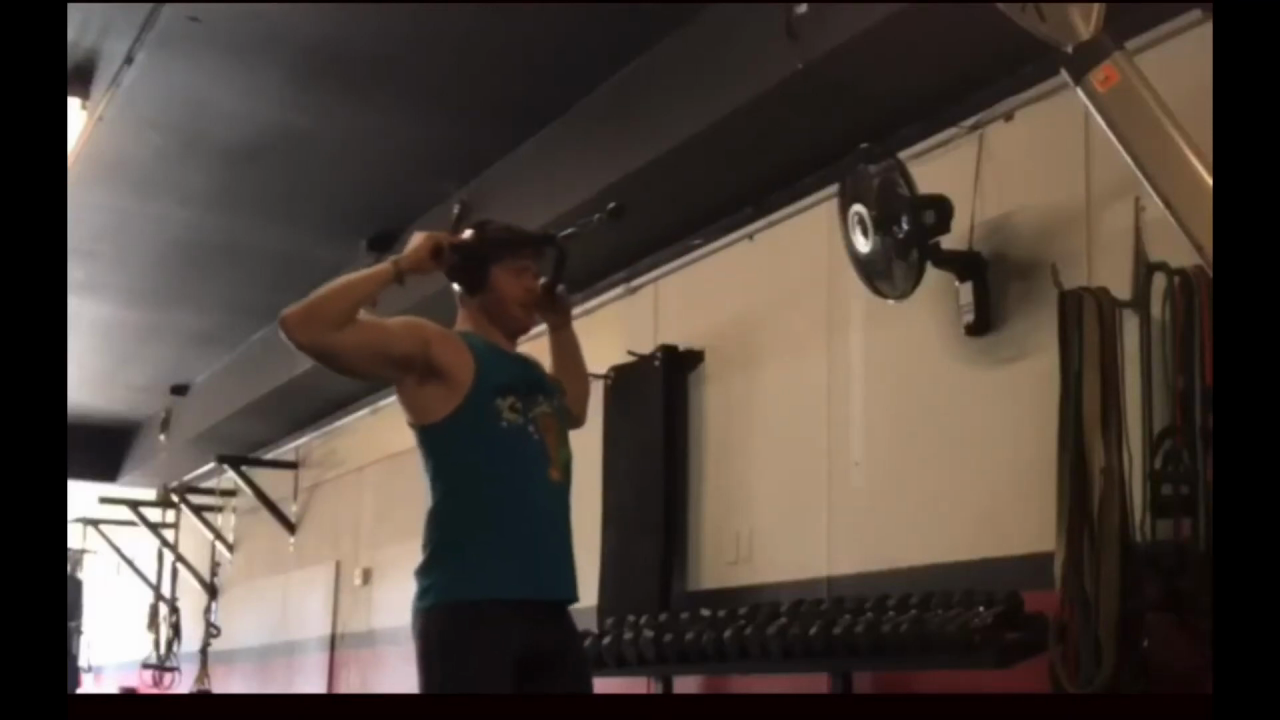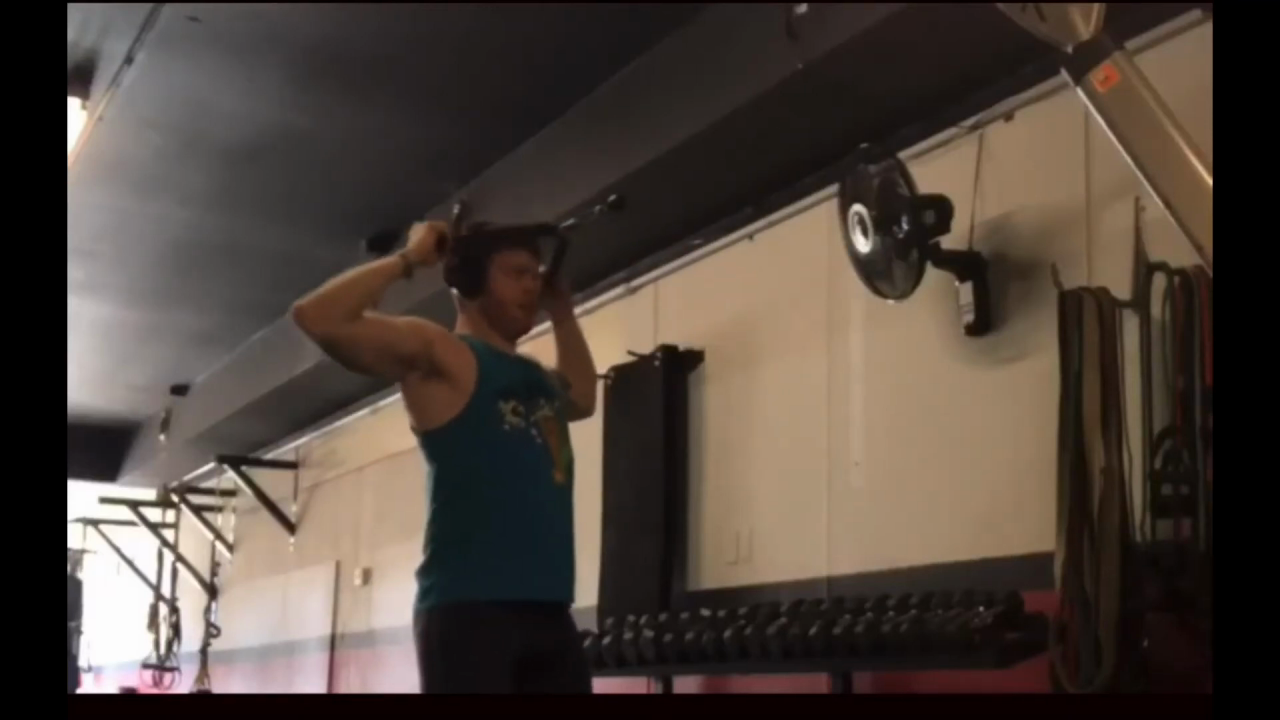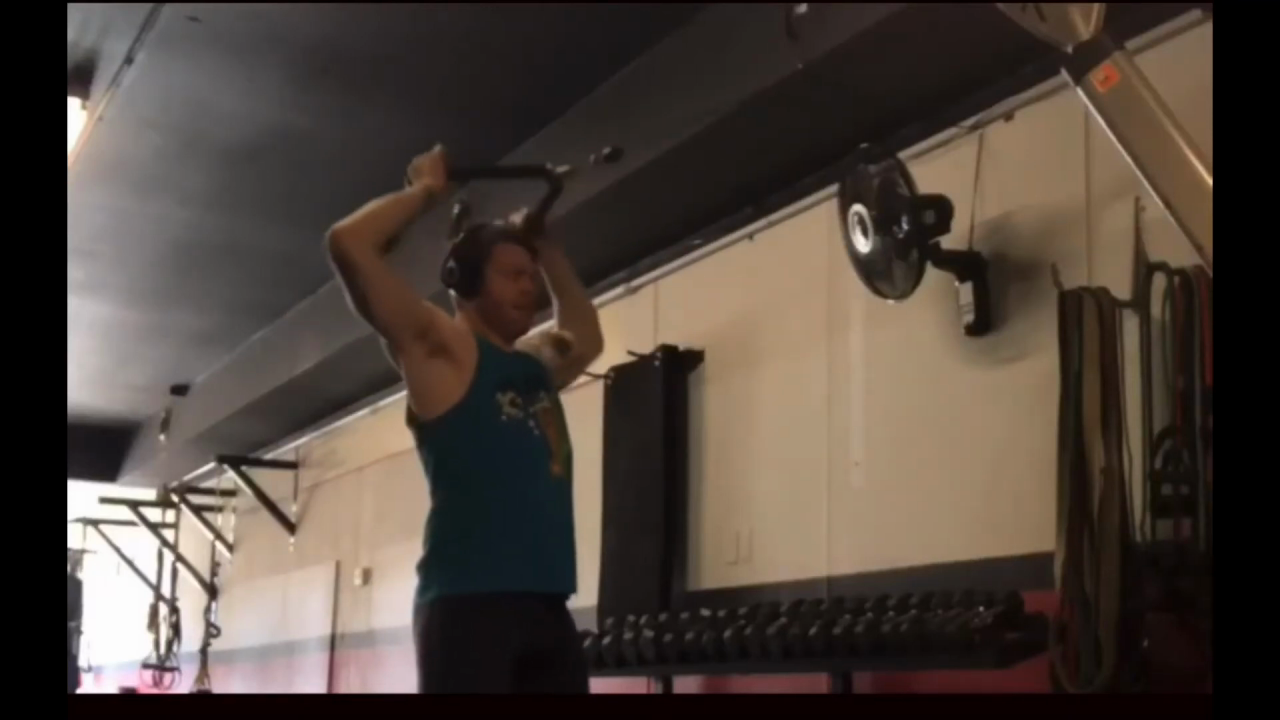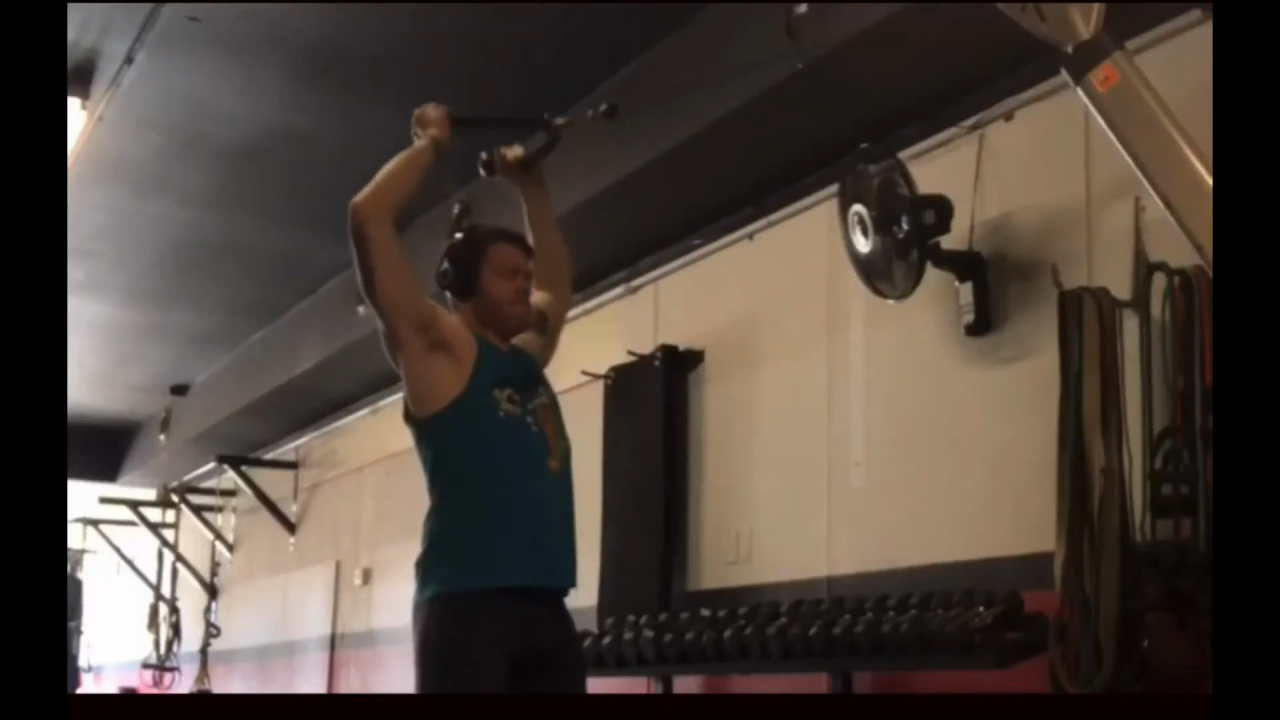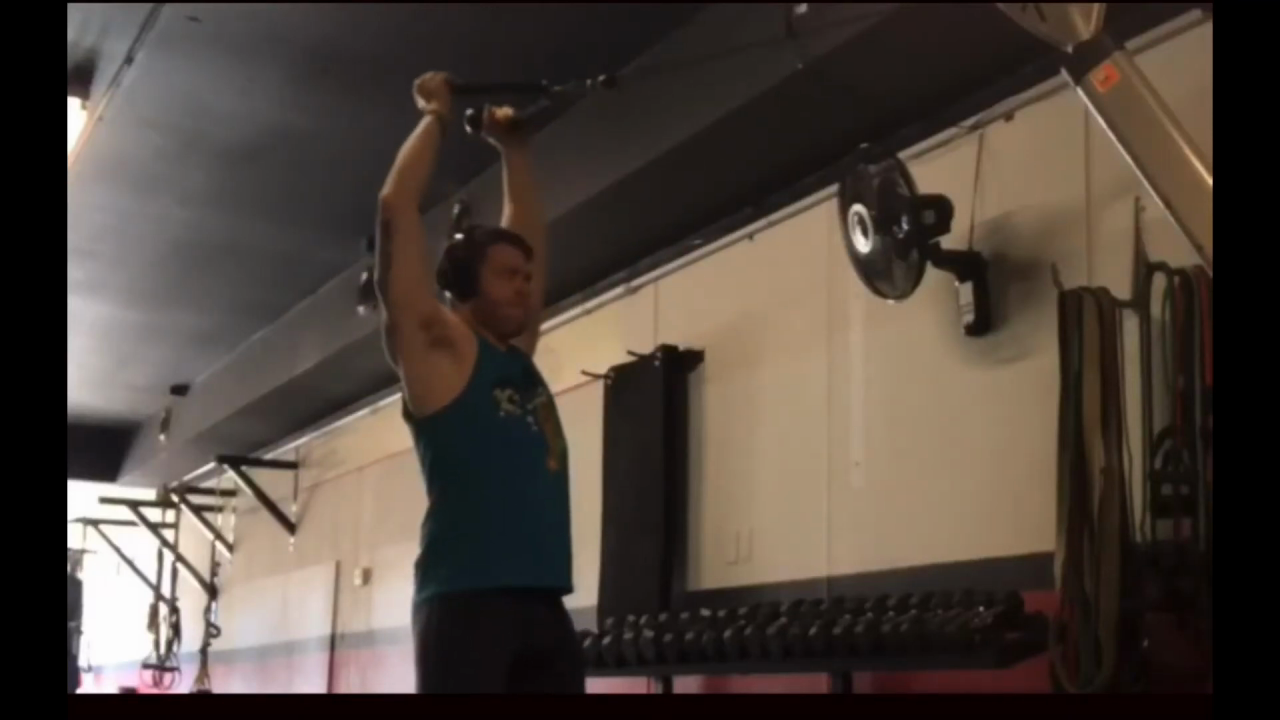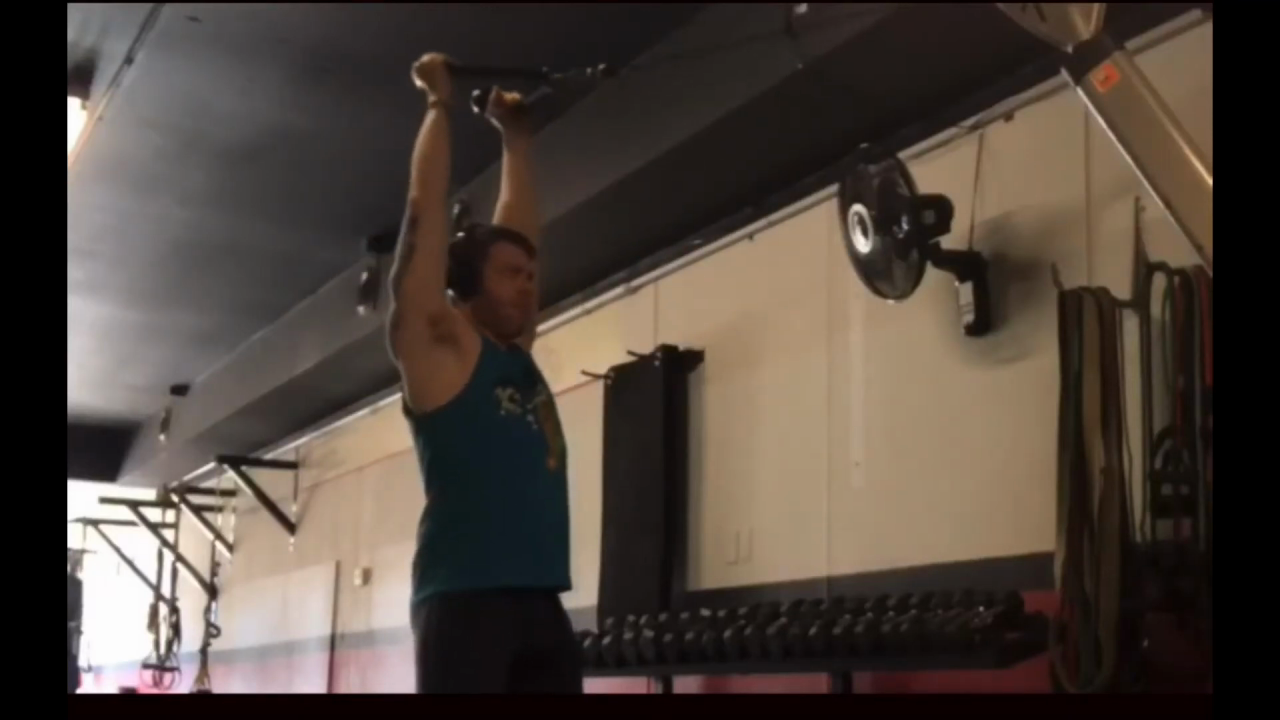
dt=0.3s
person 1, frame 1
left shoulder: (530, 374)
right shoulder: (435, 350)
left elbow: (574, 408)
right elbow: (305, 326)
left wrist: (560, 324)
right wrist: (402, 265)
left hip: (546, 607)
right hip: (468, 605)
person 1, frame 2
left shoulder: (534, 376)
right shoulder: (436, 355)
left elbow: (583, 394)
right elbow: (317, 317)
left wrist: (560, 310)
right wrist: (410, 259)
left hip: (546, 609)
right hip: (468, 606)
person 1, frame 3
left shoulder: (535, 365)
right shoulder: (437, 347)
left elbow: (588, 337)
right elbow: (348, 244)
left wrist: (548, 249)
right wrist: (423, 192)
left hip: (545, 606)
right hip: (468, 603)
person 1, frame 4
left shoulder: (526, 357)
right shoulder: (434, 345)
left elbow: (557, 285)
right elbow: (368, 217)
left wrist: (530, 187)
right wrist: (430, 144)
left hip: (543, 604)
right hip: (466, 600)
person 1, frame 5
left shoulder: (518, 355)
right shoulder: (435, 345)
left elbow: (528, 241)
right elbow: (396, 208)
left wrist: (513, 148)
right wrist: (435, 117)
left hip: (541, 604)
right hip: (466, 600)
person 1, frame 6
left shoulder: (516, 351)
right shoulder: (435, 342)
left elbow: (517, 229)
right elbow: (425, 208)
left wrist: (513, 134)
right wrist: (439, 104)
left hip: (539, 603)
right hip: (464, 600)
